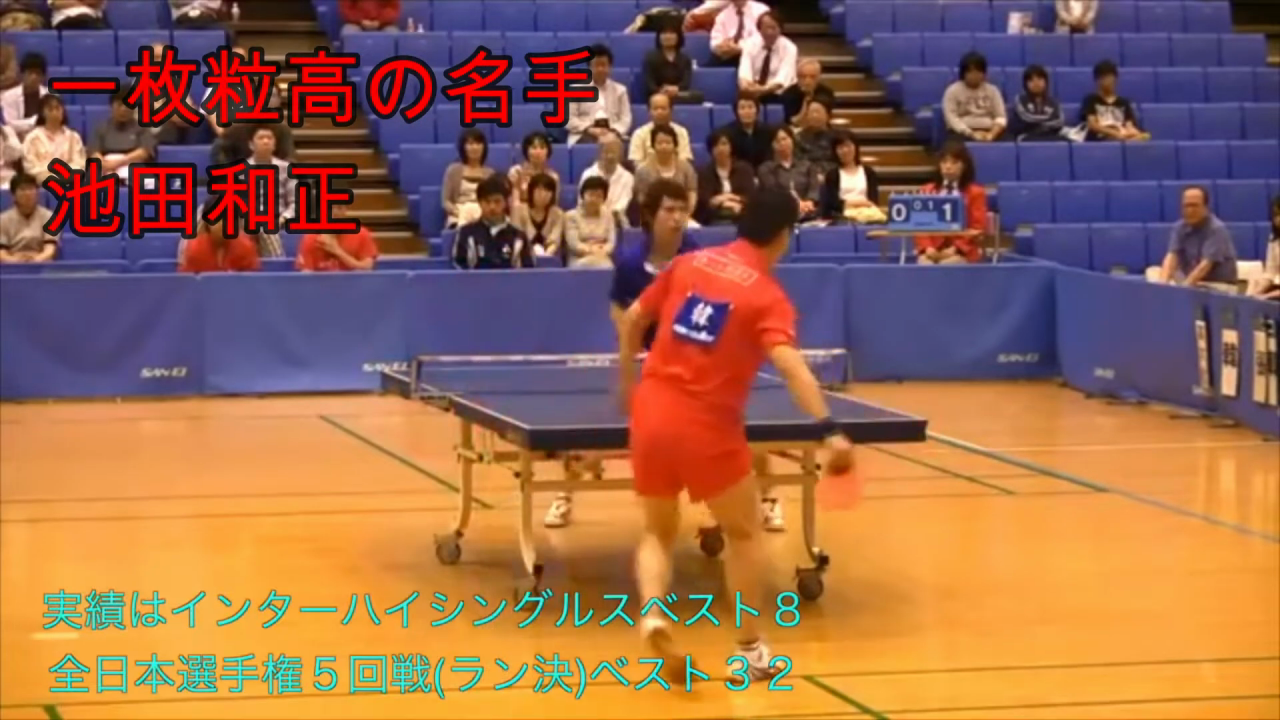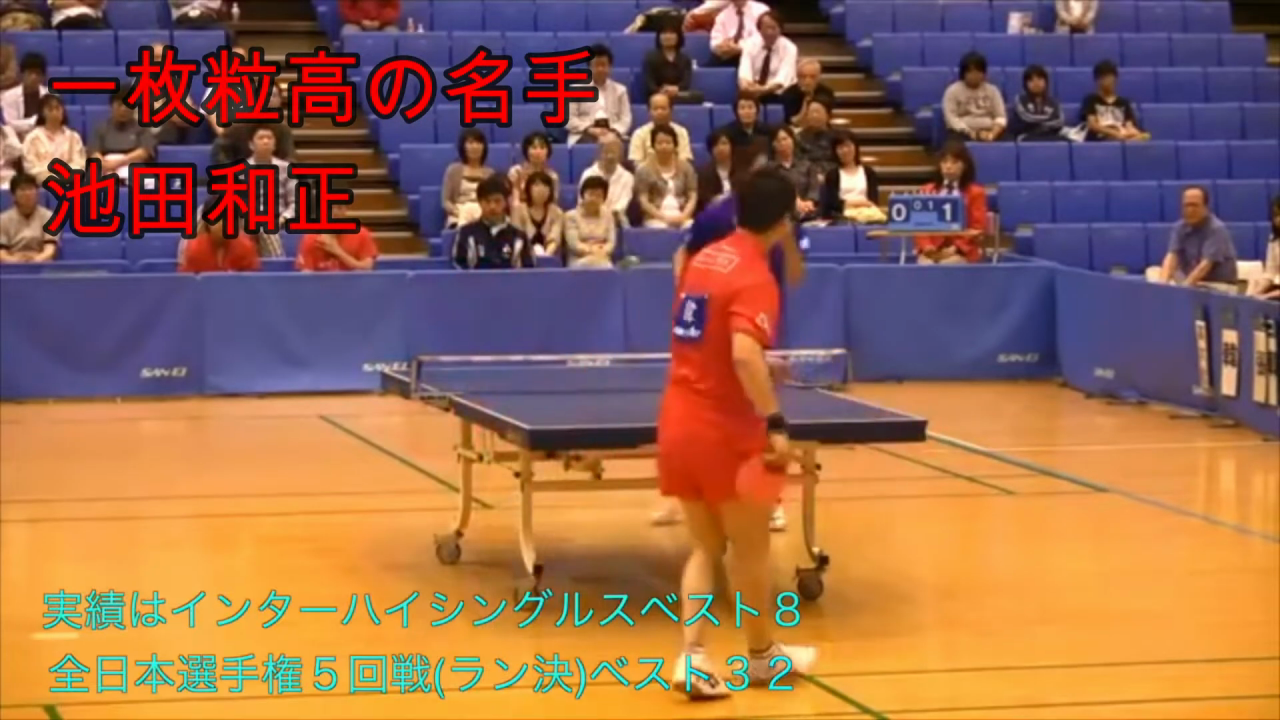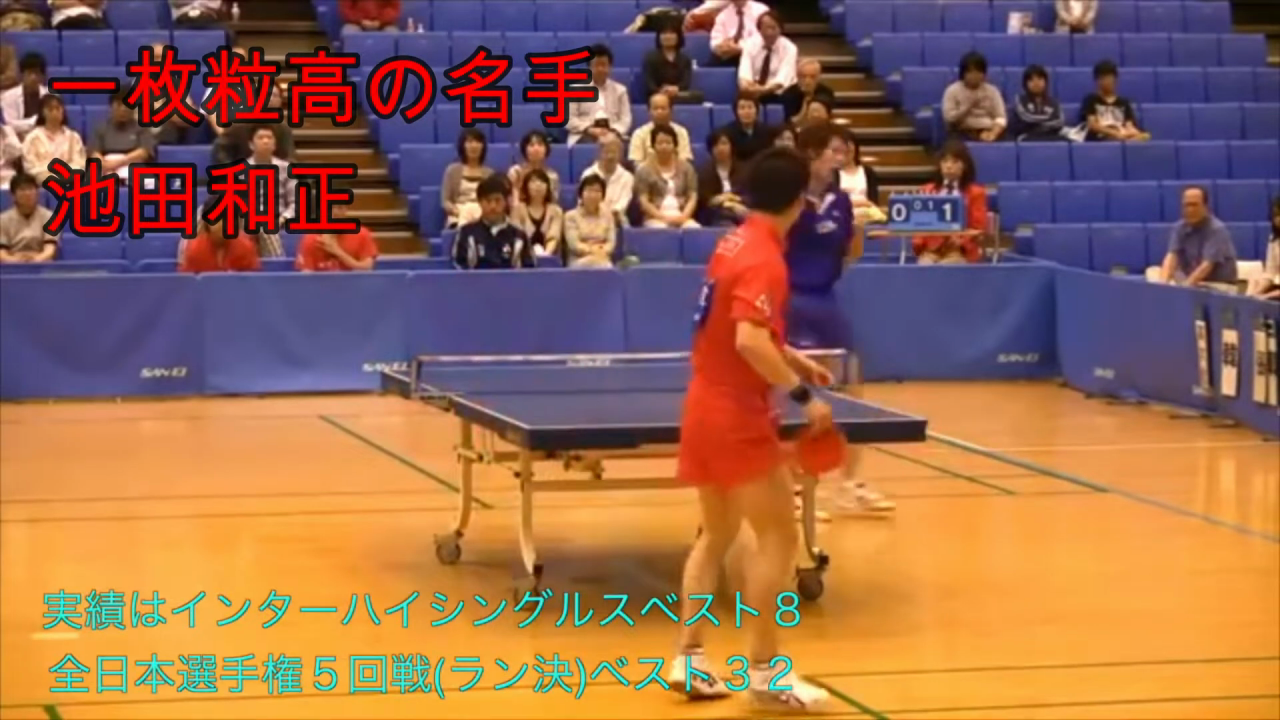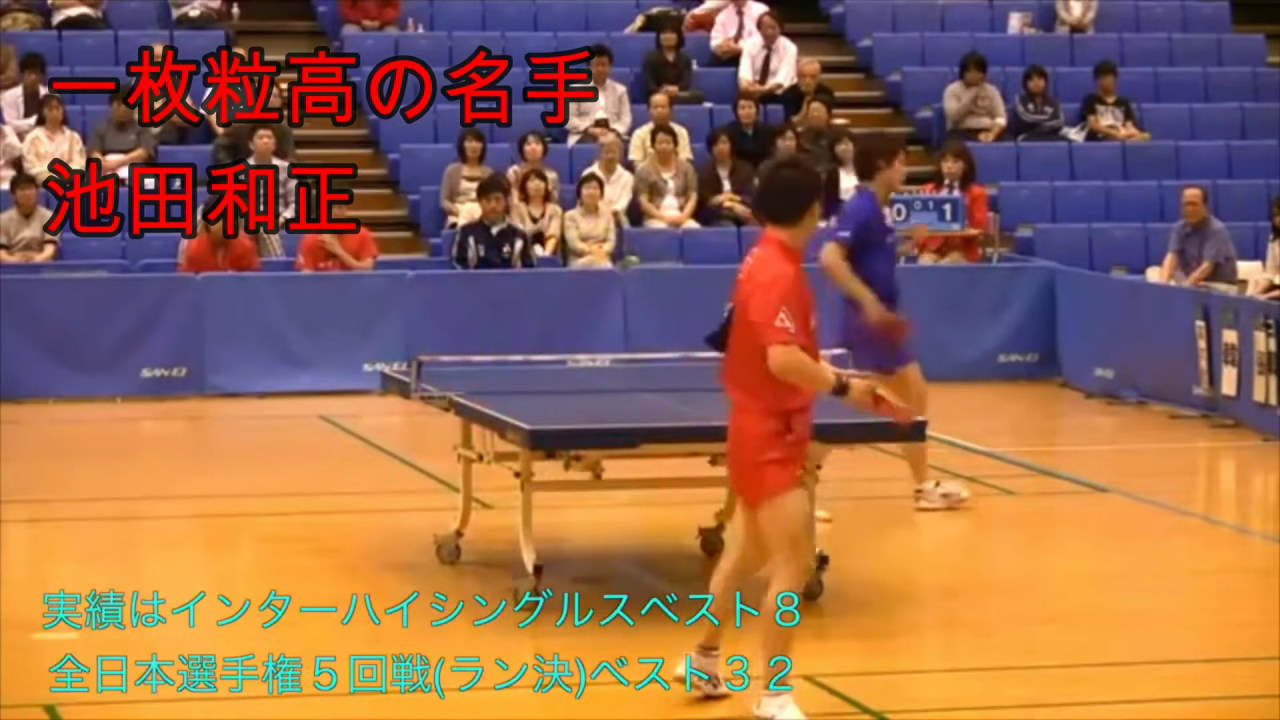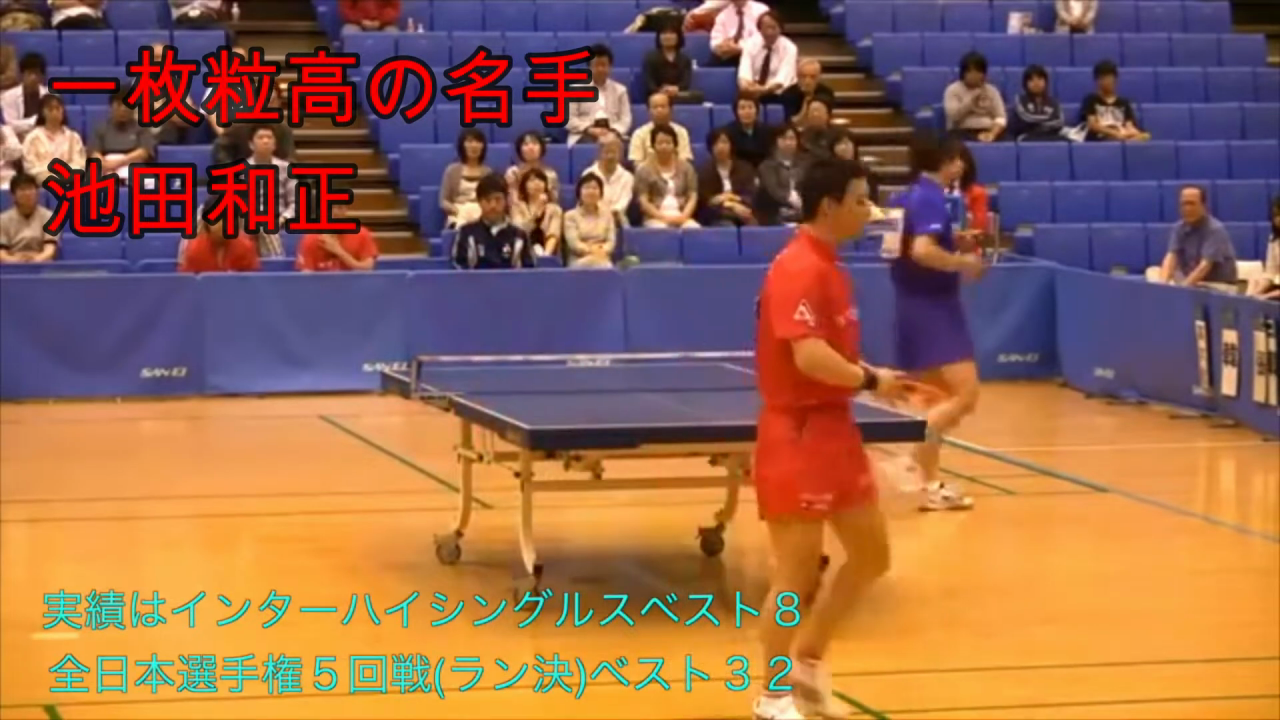
dt=0.2s
person 1, frame 1
left shoulder: (689, 262)
right shoulder: (768, 295)
left elbow: (633, 319)
right elbow: (790, 364)
left wrist: (627, 381)
right wrist: (828, 429)
left hip: (652, 415)
right hip: (708, 427)
left knee: (657, 535)
right knee: (744, 533)
left ankle: (653, 617)
right ankle: (751, 651)
person 1, frame 2
left shoulder: (704, 258)
right shoulder: (756, 279)
right elbow: (744, 356)
right wrist: (775, 425)
left hip: (678, 421)
right hip: (723, 428)
left knee: (707, 545)
right knee: (750, 546)
left ankle: (692, 658)
right ankle: (764, 654)
person 1, frame 3
left shoulder: (736, 242)
right shoulder: (765, 259)
right elbow: (749, 341)
left wrist: (797, 360)
right wrist: (805, 393)
left hip: (708, 409)
right hip: (736, 416)
left knee: (715, 537)
right knee: (777, 540)
left ankle: (688, 660)
right ankle: (766, 672)
person 1, frame 4
left shoulder: (773, 264)
right shoulder: (775, 273)
right elbow: (781, 360)
left wrist: (832, 377)
right wrist: (842, 386)
left hip: (774, 429)
right hip: (767, 433)
left knee: (750, 550)
right knee: (792, 560)
left ankle: (701, 659)
person 1, frame 5
left shoulder: (827, 270)
right shoulder: (796, 270)
right elbow: (810, 357)
left wrist: (860, 377)
right wrist: (872, 379)
left hip: (830, 433)
right hip: (795, 439)
left knee: (872, 558)
right knee: (794, 573)
left ankle: (807, 664)
person 2, frame 1
left shoulder: (702, 259)
right shoulder: (630, 261)
left elbow: (722, 302)
right elbow: (618, 307)
right wrist: (624, 346)
left hip: (699, 352)
right hip: (651, 355)
left knee: (735, 426)
right knee: (610, 425)
left ankle: (766, 498)
right ankle: (565, 496)
person 2, frame 2
left shoulder: (783, 217)
right shoulder: (716, 215)
left elbow: (794, 279)
right elbow: (686, 258)
left wrist: (789, 246)
right wrist: (686, 298)
left hip: (762, 319)
right hip: (720, 320)
left knee: (762, 405)
right knee: (701, 406)
left ankle: (767, 499)
right ankle: (675, 490)
person 2, frame 3
left shoulder: (841, 200)
left elbow: (847, 255)
left wrist: (857, 231)
left hip: (825, 301)
right hip: (792, 303)
left knee: (847, 387)
left ankle: (851, 483)
person 2, frame 4
left shoulder: (879, 208)
right shoulder: (860, 207)
right elbow: (829, 258)
left wrist: (894, 255)
right wrist: (868, 302)
left hip: (882, 319)
right hip: (868, 320)
left knee: (916, 395)
left ankle: (925, 485)
person 2, frame 5
left shoulder: (917, 199)
right shoulder: (933, 199)
right elbow: (922, 252)
right wrist: (963, 263)
left hip: (920, 310)
right hip: (931, 310)
left knee: (947, 396)
right knee: (964, 396)
left ankle: (930, 483)
right ankle: (909, 462)
